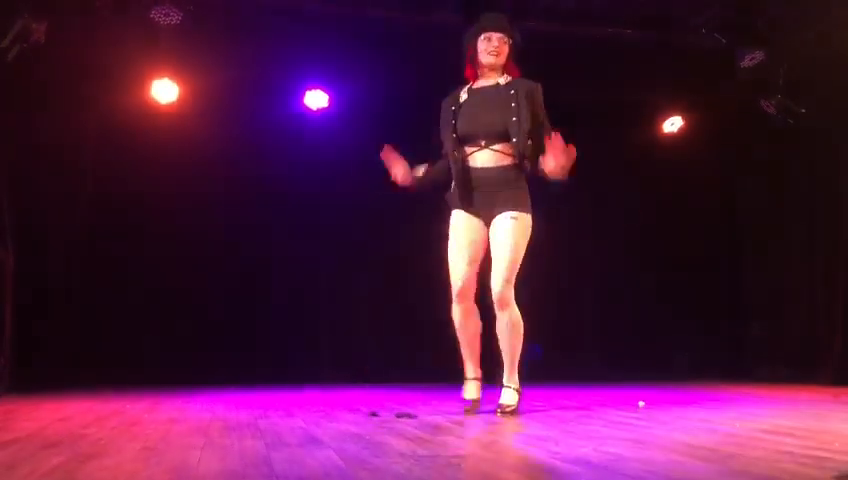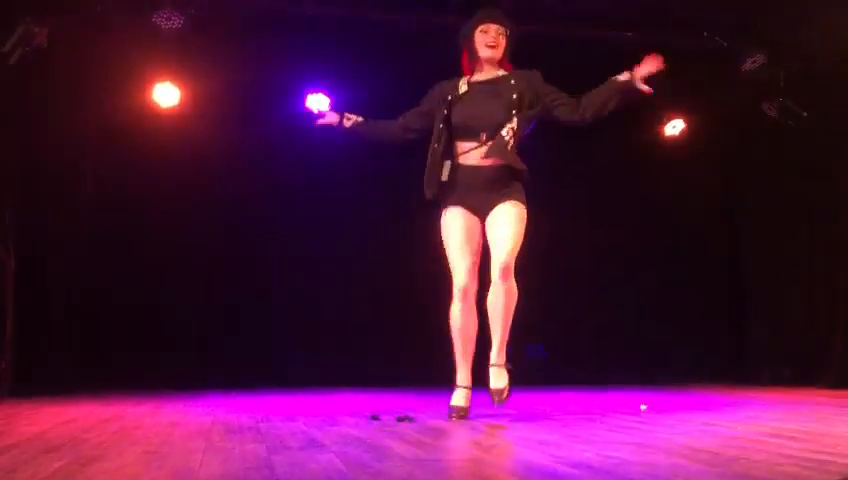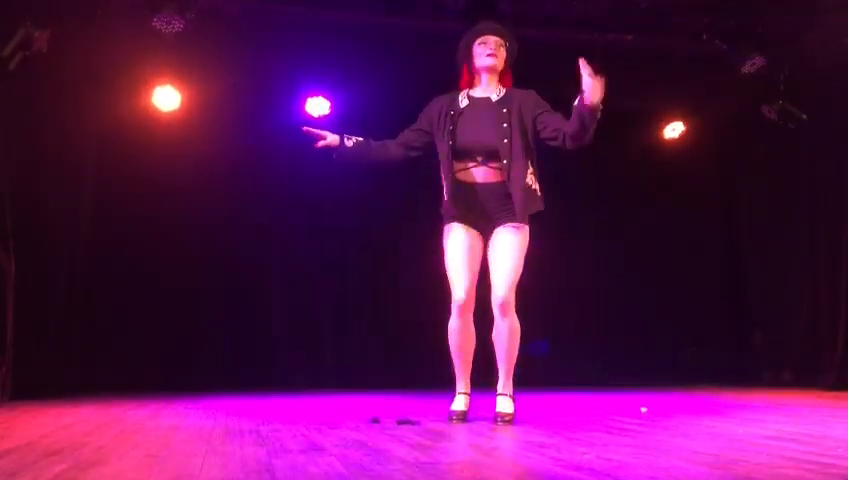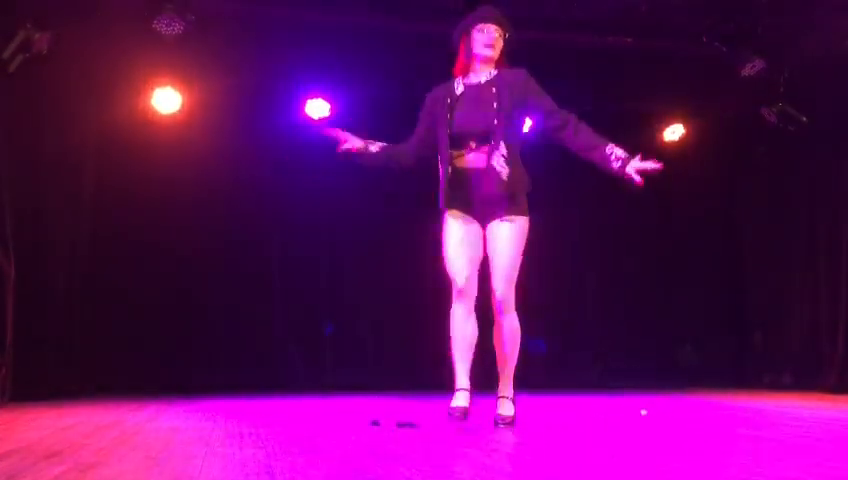
dt=0.4s
person 1, frame 1
left shoulder: (526, 92)
right shoulder: (456, 100)
left elbow: (540, 149)
right elbow: (451, 161)
left wrist: (551, 165)
right wrist: (413, 176)
left hip: (510, 197)
right hip: (467, 201)
left knee: (501, 293)
right knee: (461, 291)
left ankle: (510, 385)
right ankle: (473, 377)
person 1, frame 2
left shoulder: (525, 85)
right shoulder: (446, 92)
left elbow: (578, 111)
right elbow: (403, 128)
left wrist: (624, 82)
right wrist: (350, 121)
left hip: (504, 194)
right hip: (459, 197)
left knee: (503, 267)
right knee: (463, 285)
left ankle: (497, 363)
right ankle: (462, 384)
person 1, frame 3
left shoulder: (522, 101)
right shoulder: (445, 104)
left elbow: (565, 135)
right elbow: (393, 150)
left wrist: (587, 106)
right wrist: (341, 143)
left hip: (507, 211)
right hip: (459, 213)
left knee: (503, 301)
right knee: (461, 304)
left ankle: (505, 391)
right ankle: (461, 389)
person 1, frame 4
left shoulder: (515, 82)
right shoulder: (443, 96)
left elbow: (564, 125)
right elbow: (413, 151)
left wrist: (617, 159)
right wrist: (367, 148)
left hip: (505, 200)
right hip: (461, 202)
left knee: (502, 298)
right knee: (462, 289)
left ankle: (506, 394)
right ankle: (462, 390)
